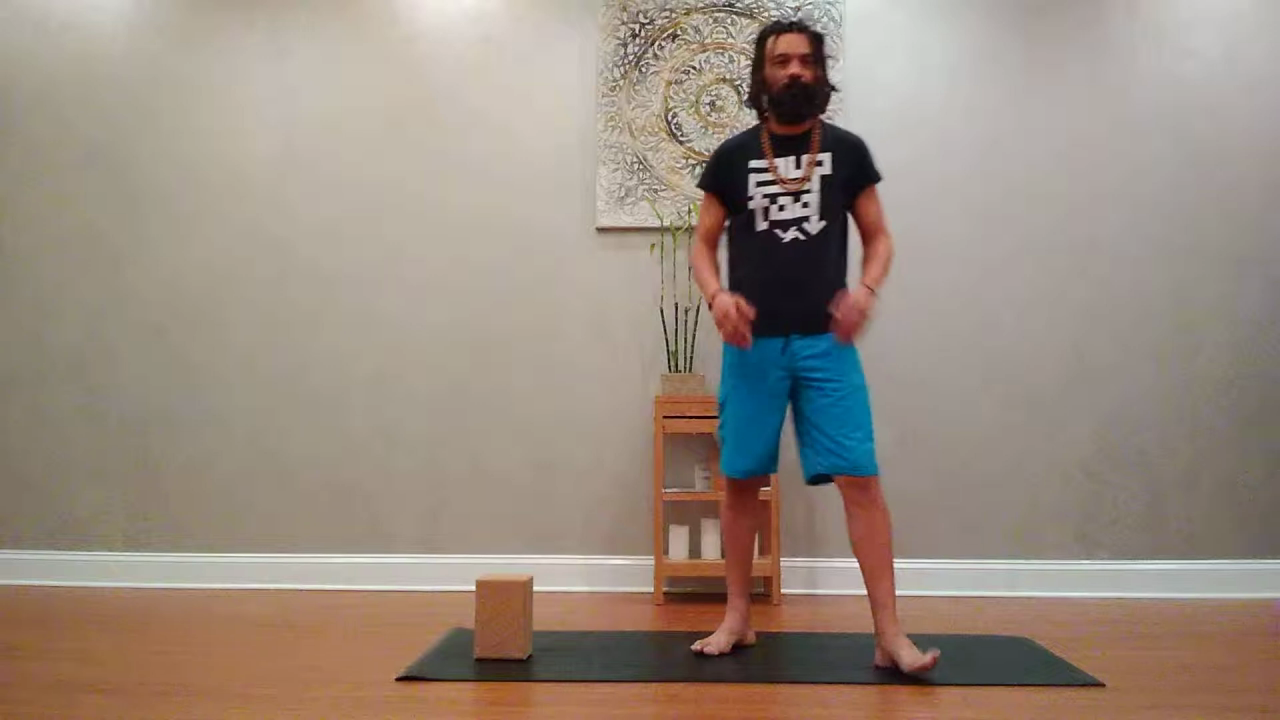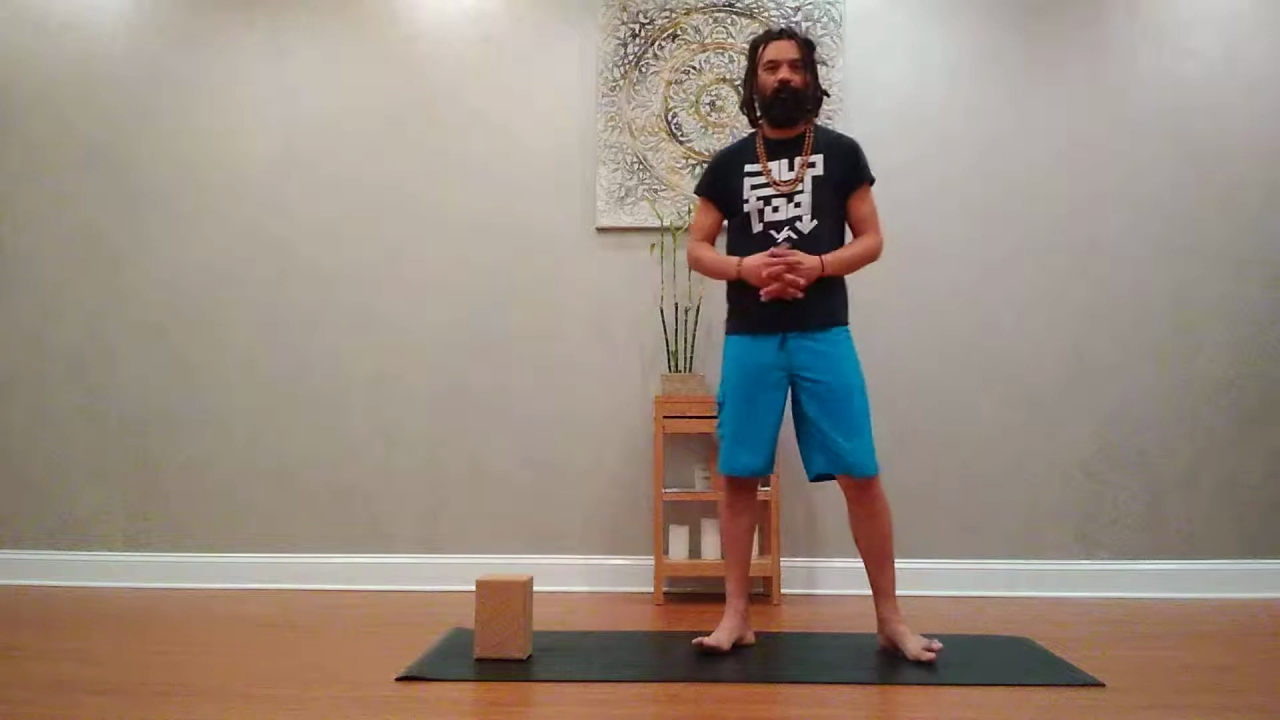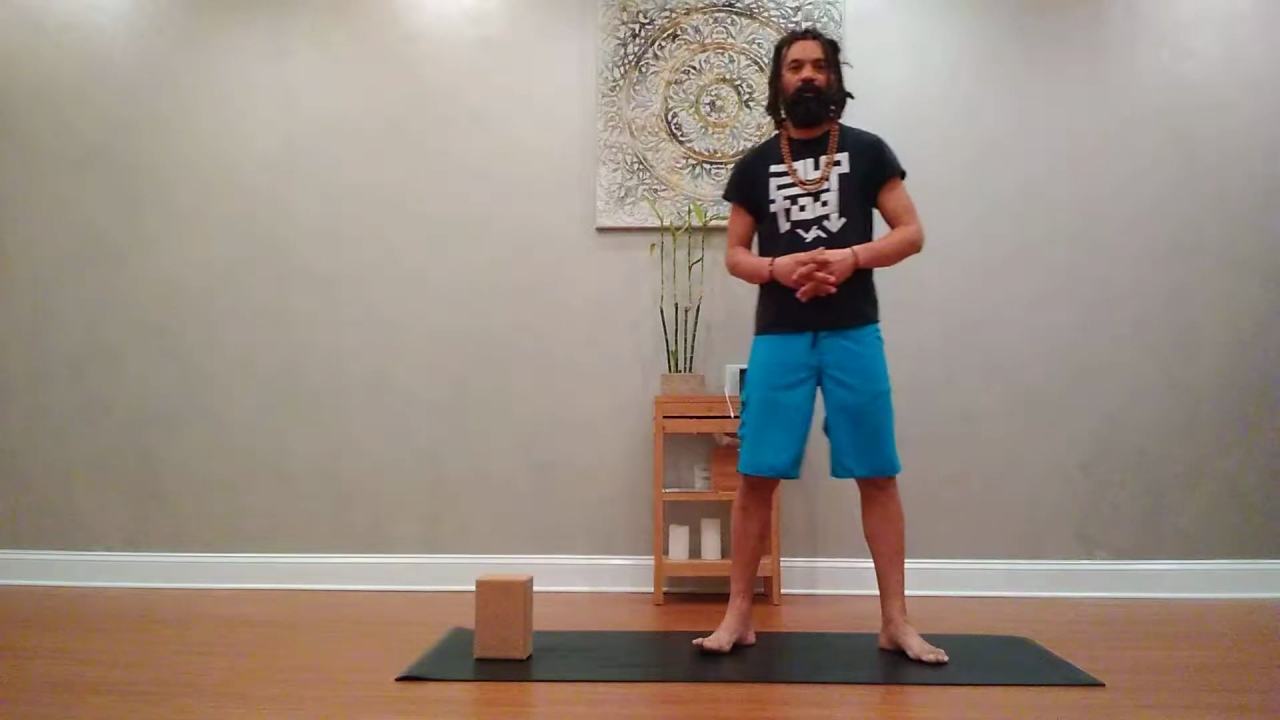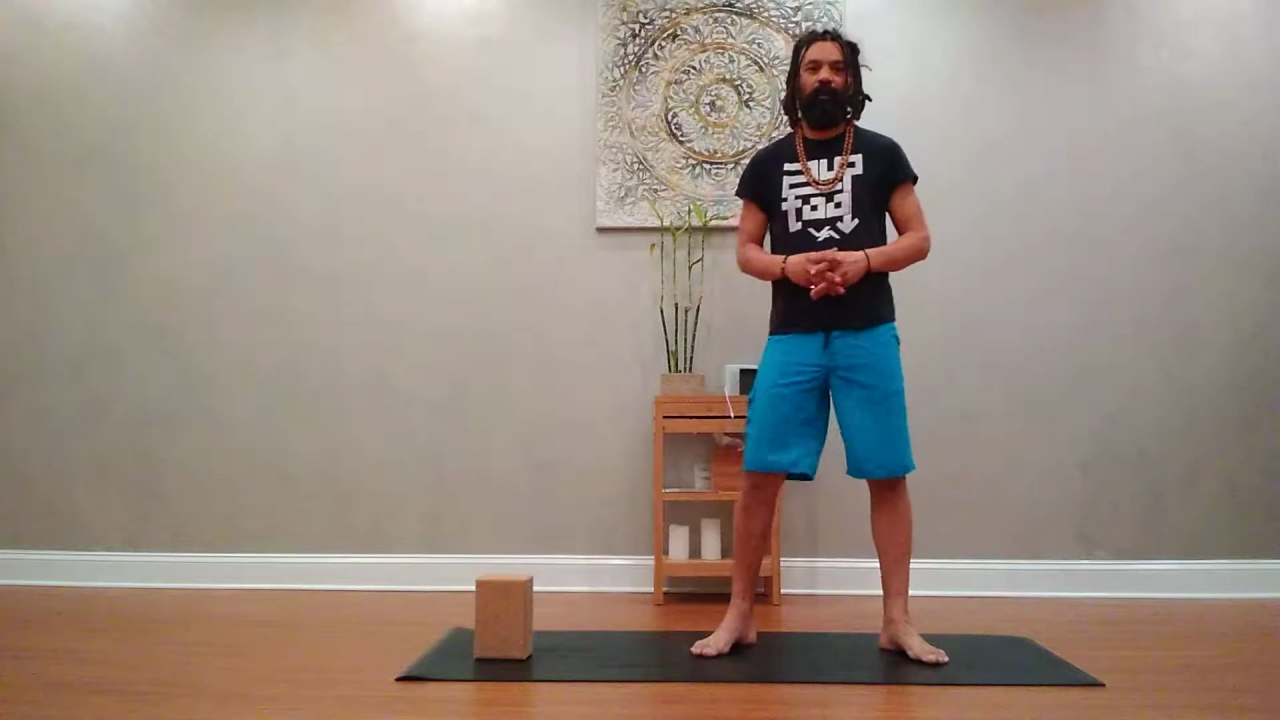
dt=0.3s
person 1, frame 1
left shoulder: (848, 150)
right shoulder: (733, 155)
left elbow: (878, 235)
right elbow: (703, 241)
left wrist: (866, 289)
right wrist: (716, 295)
left hip: (825, 340)
right hip: (755, 341)
left knee: (860, 477)
right knee: (740, 479)
left ankle: (889, 633)
right ankle: (737, 617)
person 1, frame 2
left shoulder: (841, 152)
right shoulder: (729, 163)
left elbow: (871, 240)
right elbow: (697, 247)
left wrist: (817, 265)
right wrist: (741, 267)
left hip: (825, 335)
right hip: (750, 339)
left knee: (860, 475)
right knee: (740, 477)
left ankle: (890, 619)
right ankle: (736, 615)
person 1, frame 3
left shoulder: (867, 150)
right shoulder: (755, 165)
left elbow: (910, 233)
right elbow: (734, 253)
left wrist: (850, 257)
right wrist: (777, 267)
left hip: (854, 334)
right hip: (779, 338)
left knee: (877, 476)
right knee: (757, 477)
left ankle: (895, 621)
right ankle: (739, 615)
person 1, frame 4
left shoulder: (883, 154)
right shoulder: (768, 163)
left elbow: (918, 239)
right elbow: (746, 251)
left wrist: (866, 260)
right wrist: (789, 266)
left hip: (868, 334)
right hip: (791, 337)
left knee: (888, 477)
right knee: (761, 474)
left ankle: (897, 621)
right ankle: (739, 616)
